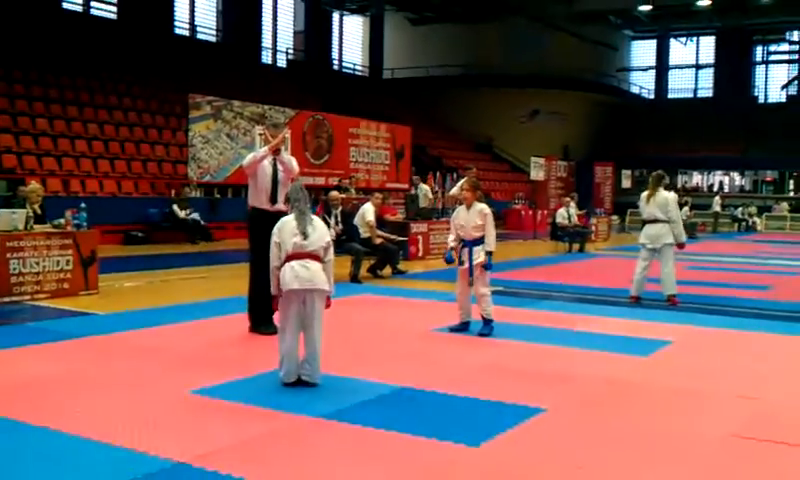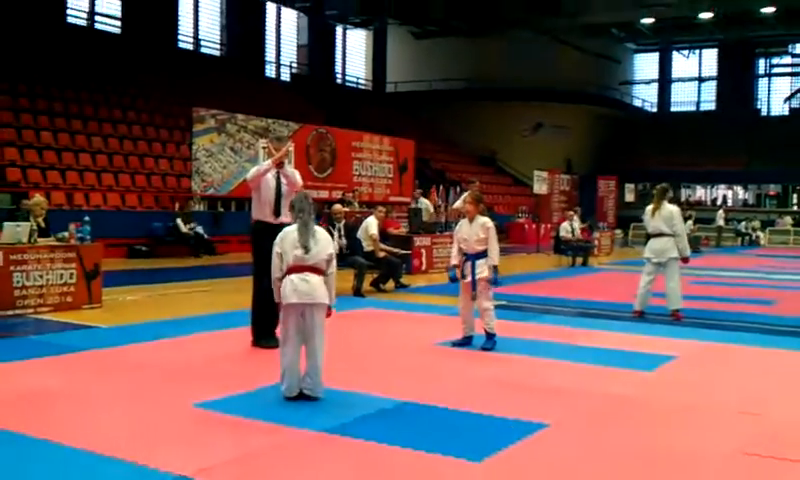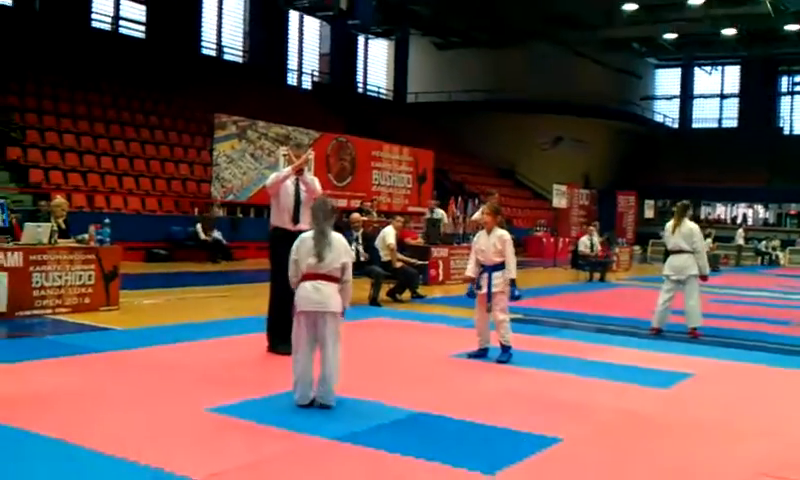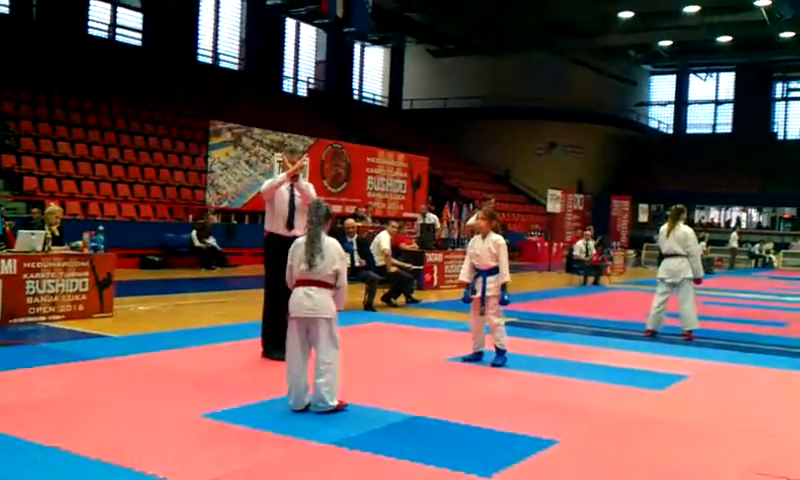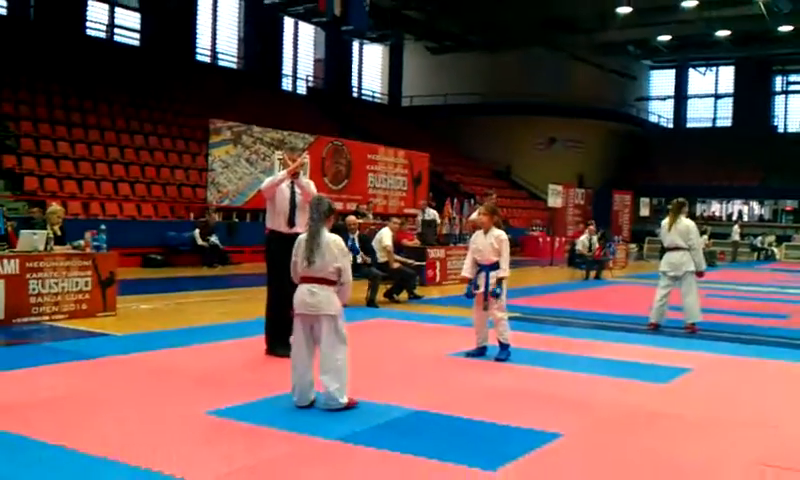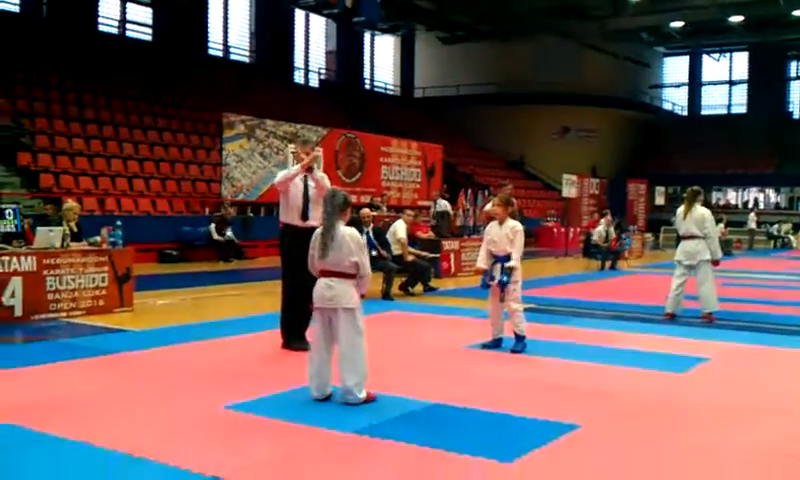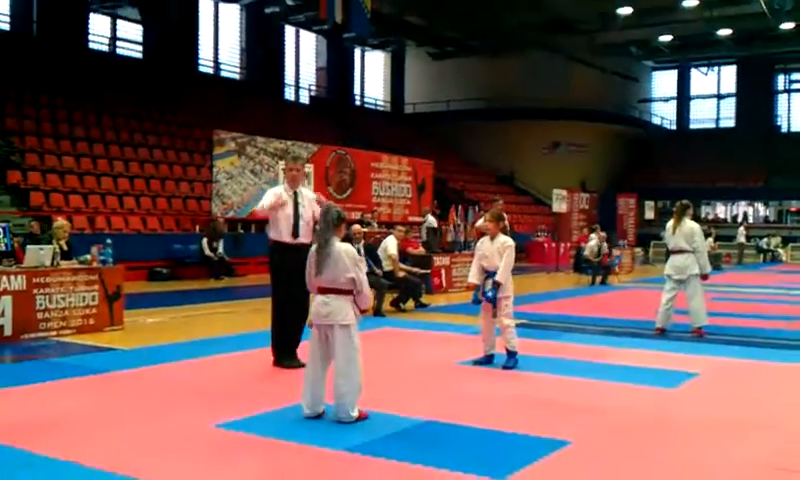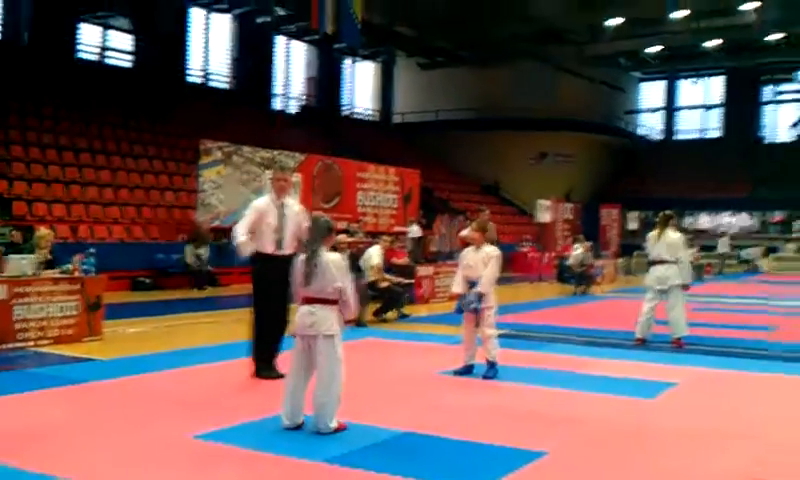
dt=0.1s
person 1, frame 1
left shoulder: (282, 224)
right shoulder: (319, 224)
left elbow: (275, 261)
right elbow: (328, 259)
left wrist: (275, 291)
right wrist: (328, 290)
left hip: (291, 276)
right hip: (316, 276)
left knee: (289, 329)
right knee: (313, 330)
left ankle: (289, 375)
right ankle: (310, 374)
person 1, frame 2
left shoulder: (284, 234)
right shoulder: (322, 234)
left elbow: (276, 270)
right elbow: (331, 270)
left wrist: (278, 297)
right wrist: (330, 301)
left hip: (292, 287)
right hip: (316, 289)
left knee: (290, 342)
right knee: (315, 341)
left ankle: (290, 388)
right ankle: (312, 388)
person 1, frame 3
left shoulder: (302, 240)
right shoulder: (340, 241)
left elbow: (293, 275)
right elbow: (346, 278)
right wrist: (343, 304)
left hip: (306, 294)
right hip: (329, 297)
left knee: (303, 349)
right knee: (329, 349)
left ankle: (303, 396)
right ankle: (326, 396)
person 1, frame 4
left shoulder: (297, 244)
right shoulder: (334, 245)
left elbow: (290, 279)
right elbow: (341, 281)
right wrist: (339, 305)
left hip: (299, 301)
right hip: (323, 302)
left knee: (297, 354)
right knee: (326, 352)
left ankle: (298, 400)
right ankle: (326, 400)
person 1, frame 5
left shoulder: (301, 240)
right shoulder: (336, 242)
left elbow: (295, 274)
right elbow: (345, 277)
right wrist: (343, 300)
left hip: (303, 297)
right hip: (327, 299)
left knee: (302, 351)
right knee: (334, 349)
left ankle: (302, 397)
right ankle: (336, 398)
person 1, frame 6
left shoulder: (318, 234)
right shoulder: (352, 235)
left elbow: (313, 267)
right elbow: (363, 269)
right wrist: (362, 290)
left hip: (322, 291)
right hip: (345, 293)
left knee: (320, 344)
right knee: (351, 344)
left ankle: (320, 390)
right ankle: (354, 393)
person 1, frame 7
left shoulder: (314, 250)
right shoulder: (347, 251)
right elbow: (361, 284)
right wrist: (363, 305)
left hip: (319, 308)
right hip: (342, 309)
left knee: (317, 361)
right knee: (347, 361)
left ankle: (312, 407)
right ankle: (347, 411)
person 1, frame 8
left shoulder: (301, 260)
right shoulder: (336, 260)
left elbow: (296, 292)
right elbow: (347, 294)
right wrist: (349, 315)
left hip: (304, 318)
right hip: (326, 319)
left knee: (299, 370)
right knee: (328, 373)
left ankle: (292, 417)
right ankle: (326, 421)
person 2, frame 1
left shoulder: (288, 160)
right shoulder: (258, 161)
left elbow: (294, 171)
right elbow: (246, 165)
left wrist: (278, 150)
right wrist: (270, 147)
left hip: (281, 218)
right hip: (260, 217)
right knee: (260, 268)
left ankle: (267, 317)
right ankle: (258, 320)
person 2, frame 2
left shoulder: (291, 173)
right shoulder: (261, 173)
left elbow: (297, 185)
right elbow: (250, 178)
left wrist: (282, 163)
right wrist: (273, 160)
left hip: (284, 231)
right hip: (263, 230)
right knee: (263, 281)
left ankle: (270, 330)
right ankle: (260, 333)
person 2, frame 3
left shoulder: (311, 181)
right shoulder: (280, 180)
left elbow: (316, 192)
right elbow: (269, 185)
left wrist: (302, 170)
right wrist: (293, 167)
left hip: (302, 238)
right hip: (281, 237)
right knee: (280, 287)
left ankle: (286, 337)
right ankle: (276, 340)
person 2, frame 4
left shoulder: (305, 187)
right shoulder: (275, 186)
left elbow: (310, 198)
right elbow: (264, 190)
left wrist: (296, 176)
right wrist: (288, 174)
right hip: (276, 243)
left knee: (291, 294)
right knee: (275, 294)
left ankle: (281, 343)
right ankle: (271, 345)
person 2, frame 5
left shoulder: (306, 184)
right shoulder: (275, 184)
left elbow: (311, 195)
right elbow: (265, 188)
left wrist: (297, 174)
right wrist: (288, 171)
left hip: (299, 241)
right hip: (278, 240)
left knee: (294, 292)
right knee: (277, 291)
left ankle: (284, 339)
right ankle: (274, 342)
person 2, frame 6
left shoulder: (319, 178)
right shoulder: (287, 176)
right elbow: (279, 183)
left wrist: (312, 169)
right wrist: (301, 166)
left hip: (312, 235)
right hip: (292, 235)
left knee: (309, 286)
right knee: (292, 285)
left ankle: (299, 334)
right ankle: (290, 336)
person 2, frame 7
left shoulder: (309, 196)
right shoulder: (276, 193)
right elbow: (261, 209)
left wrist: (323, 206)
right wrist: (274, 205)
left hip: (302, 252)
right hip: (281, 251)
left knee: (301, 303)
right knee: (282, 303)
left ankle: (291, 351)
right ankle: (281, 354)
person 2, frame 8
left shoulder: (295, 208)
right shoulder: (260, 205)
left elbow: (305, 233)
right elbow: (241, 230)
right wrist: (244, 244)
left hip: (284, 264)
right hip: (263, 263)
left knee: (280, 315)
right knee: (263, 314)
left ankle: (269, 361)
right ankle: (261, 365)
person 3, frame 1
left shoulder: (483, 209)
right shoulder: (458, 212)
left elbow: (490, 233)
right elbow: (454, 233)
left wrist: (488, 255)
right wrist: (452, 248)
left hip: (479, 251)
right hip: (464, 251)
left knee: (481, 288)
right knee: (462, 289)
left ankle: (488, 322)
right ankle: (464, 321)
person 3, frame 2
left shoulder: (486, 223)
right shoulder: (461, 225)
left elbow: (493, 247)
right elbow: (456, 247)
left wrist: (494, 269)
right wrist: (455, 267)
left hip: (482, 265)
right hip: (466, 265)
left knee: (484, 302)
right knee: (465, 303)
left ankle: (490, 336)
right ankle: (467, 335)
person 3, frame 3
left shoulder: (503, 236)
right shoulder: (478, 236)
left elbow: (510, 260)
right elbow: (473, 259)
left wrist: (512, 283)
right wrist: (471, 281)
left hip: (498, 278)
right hip: (483, 277)
left knee: (500, 315)
right knee: (481, 315)
left ankle: (506, 349)
right ankle: (483, 347)
person 3, frame 4
left shoulder: (498, 240)
right shoulder: (473, 241)
left elbow: (503, 265)
right elbow: (468, 263)
left wrist: (503, 288)
right wrist: (467, 285)
left hip: (492, 281)
right hip: (477, 281)
left knee: (495, 318)
right knee: (476, 318)
left ankle: (501, 352)
right ankle: (478, 351)
person 3, frame 5
left shoulder: (500, 236)
right shoulder: (475, 236)
left elbow: (504, 260)
right elbow: (470, 259)
left wrist: (500, 282)
right wrist: (469, 281)
left hip: (494, 277)
right hip: (480, 276)
left knee: (498, 313)
right knee: (479, 313)
left ankle: (504, 347)
right ankle: (481, 346)
person 3, frame 6
left shoulder: (516, 227)
right shoulder: (490, 227)
left elbow: (517, 251)
right elbow: (485, 250)
left wrist: (508, 272)
right wrist: (484, 272)
left hip: (510, 269)
right hip: (495, 267)
left knee: (514, 304)
right knee: (495, 305)
left ankle: (520, 338)
right ankle: (496, 337)
person 3, frame 7
left shoulder: (507, 242)
right shoulder: (481, 243)
left elbow: (506, 266)
right elbow: (476, 265)
left wrist: (495, 286)
right wrist: (476, 287)
left hip: (501, 285)
right hip: (486, 283)
left knee: (505, 320)
right knee: (486, 321)
left ankle: (512, 354)
right ankle: (488, 354)
person 3, frame 8
left shoulder: (492, 252)
right shoulder: (466, 253)
left elbow: (489, 276)
right elbow: (461, 275)
left wrist: (478, 296)
right wrist: (460, 297)
left hip: (484, 295)
right hip: (469, 294)
left knee: (487, 330)
right knee: (468, 331)
left ankle: (492, 365)
right ankle: (468, 364)
person 4, frame 1
left shoulder: (644, 196)
right shoulder: (668, 197)
right elbow: (674, 218)
right wrist: (680, 238)
left hip: (648, 231)
right hip: (663, 231)
left knee: (642, 264)
right knee: (667, 265)
left ankle: (634, 294)
right ankle: (670, 295)
person 4, frame 2
left shoulder: (648, 209)
right shoulder: (673, 210)
right elbow: (679, 232)
right wrist: (685, 252)
left hip: (653, 245)
right hip: (669, 245)
left knee: (647, 278)
right knee: (672, 279)
left ankle: (638, 308)
right ankle: (674, 310)
person 4, frame 3
left shoulder: (669, 226)
right shoulder: (693, 227)
right elbow: (699, 249)
right wrist: (704, 270)
left hip: (673, 262)
right hip: (688, 263)
left knee: (666, 295)
right knee: (692, 297)
left ankle: (656, 325)
right ankle: (693, 328)
person 4, frame 4
left shoulder: (663, 229)
right shoulder: (687, 231)
right elbow: (693, 253)
right wrist: (698, 273)
left hip: (667, 265)
right hip: (683, 266)
left knee: (660, 298)
right knee: (686, 300)
left ankle: (651, 328)
right ankle: (688, 330)
person 4, frame 5
left shoulder: (664, 223)
right shoulder: (689, 224)
right elbow: (695, 246)
right wrist: (700, 267)
left hip: (669, 259)
right hip: (684, 259)
left knee: (662, 291)
right knee: (689, 293)
left ankle: (654, 321)
right ankle: (691, 323)
person 4, frame 6
left shoulder: (680, 211)
right shoulder: (704, 212)
right elbow: (711, 235)
right wrist: (715, 255)
left hip: (684, 247)
right hip: (700, 248)
left knee: (678, 280)
right knee: (705, 281)
left ankle: (670, 310)
right ankle: (707, 312)
person 4, frame 7
left shoulder: (669, 225)
right shoulder: (693, 226)
right elbow: (700, 249)
right wrist: (705, 269)
left hip: (674, 262)
right hip: (689, 262)
left knee: (668, 294)
right knee: (695, 296)
left ankle: (660, 325)
right ankle: (697, 327)
person 4, frame 8
left shoulder: (652, 235)
right shoulder: (676, 237)
right elbow: (682, 259)
right wrist: (686, 279)
left hip: (656, 272)
right hip: (671, 273)
left knee: (649, 304)
right knee: (675, 306)
left ankle: (641, 335)
right ankle: (677, 337)
